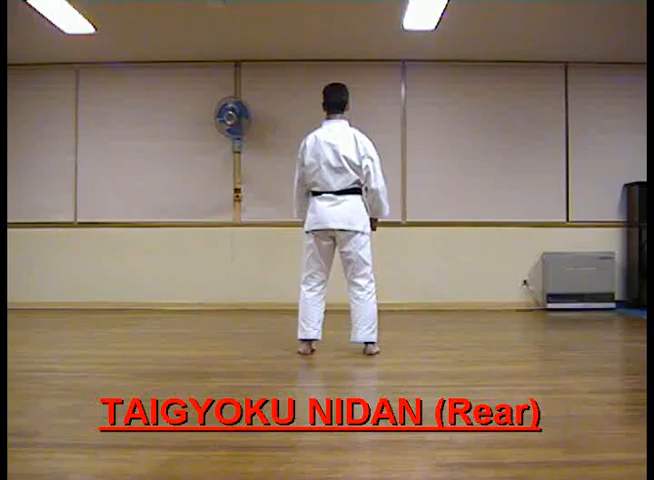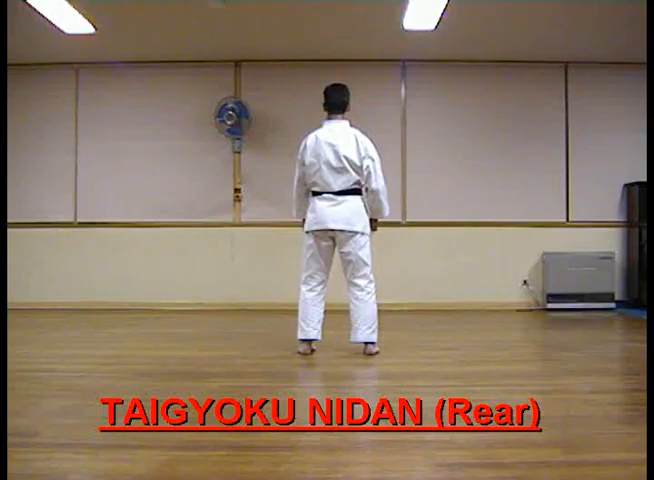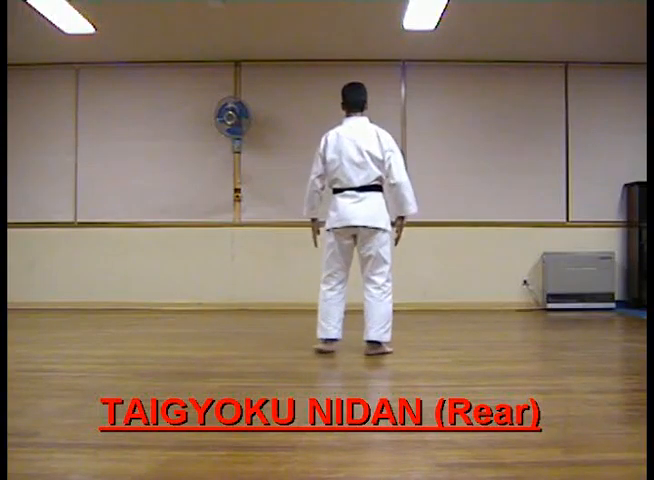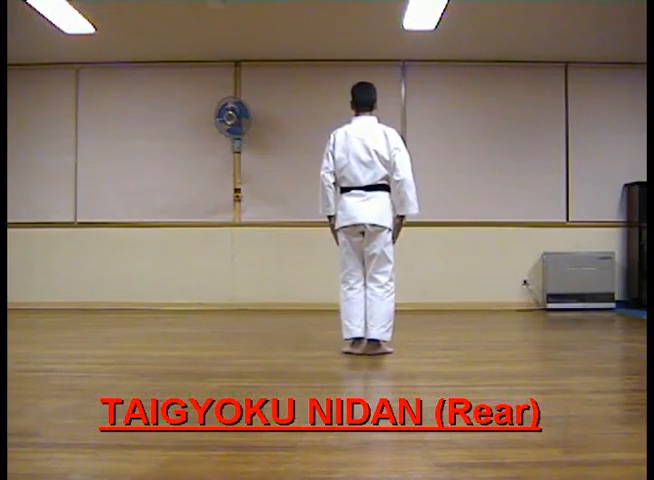
dt=0.4s
person 1, frame 1
left shoulder: (310, 141)
right shoulder: (359, 139)
left elbow: (300, 184)
right elbow: (374, 182)
left wrist: (303, 215)
right wrist: (375, 214)
left hip: (319, 213)
right hip: (352, 212)
left knee: (313, 280)
right knee: (361, 280)
left ankle: (307, 340)
right ankle: (368, 342)
person 1, frame 2
left shoulder: (310, 141)
right shoulder: (360, 140)
left elbow: (300, 184)
right elbow: (375, 183)
left wrist: (302, 215)
right wrist: (376, 215)
left hip: (319, 213)
right hip: (351, 213)
left knee: (313, 280)
right knee: (361, 281)
left ankle: (306, 341)
right ankle: (369, 341)
person 1, frame 3
left shoulder: (330, 138)
right shoulder: (381, 136)
left elbow: (316, 180)
right elbow: (397, 178)
left wrist: (314, 217)
right wrist: (400, 215)
left hip: (340, 210)
right hip: (374, 209)
left knee: (333, 278)
right knee: (377, 279)
left ankle: (329, 338)
right ankle: (376, 340)
person 1, frame 4
left shoulder: (337, 136)
right shoulder: (389, 135)
left elbow: (327, 178)
right elbow: (402, 178)
left wrist: (331, 215)
right wrist: (400, 215)
left hip: (348, 209)
right hip: (379, 208)
left knee: (351, 278)
right knee: (380, 278)
left ankle: (355, 339)
right ankle: (376, 340)
